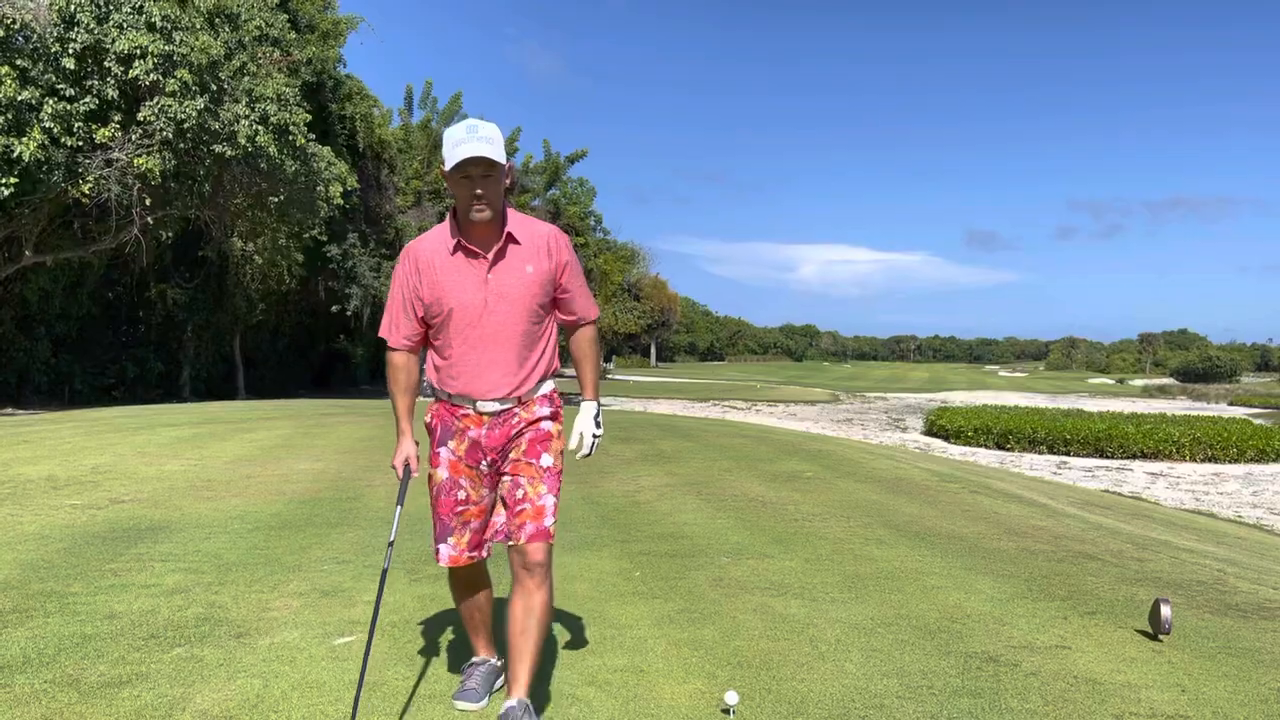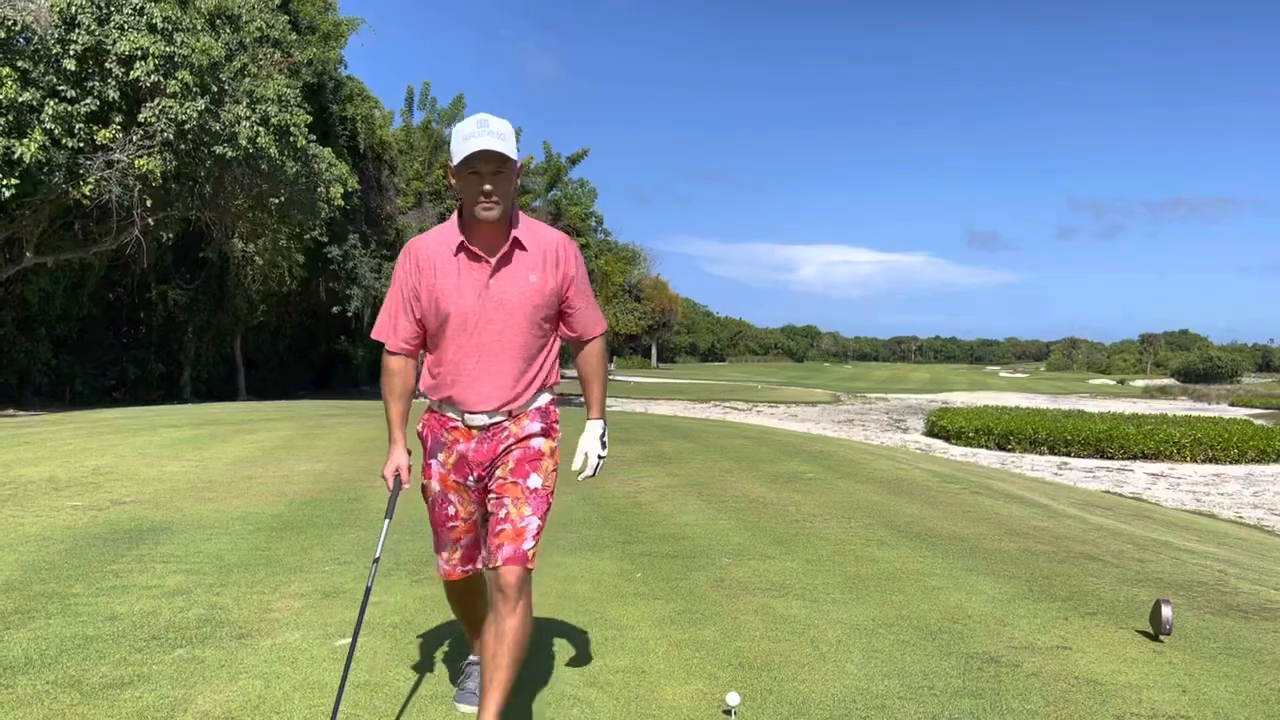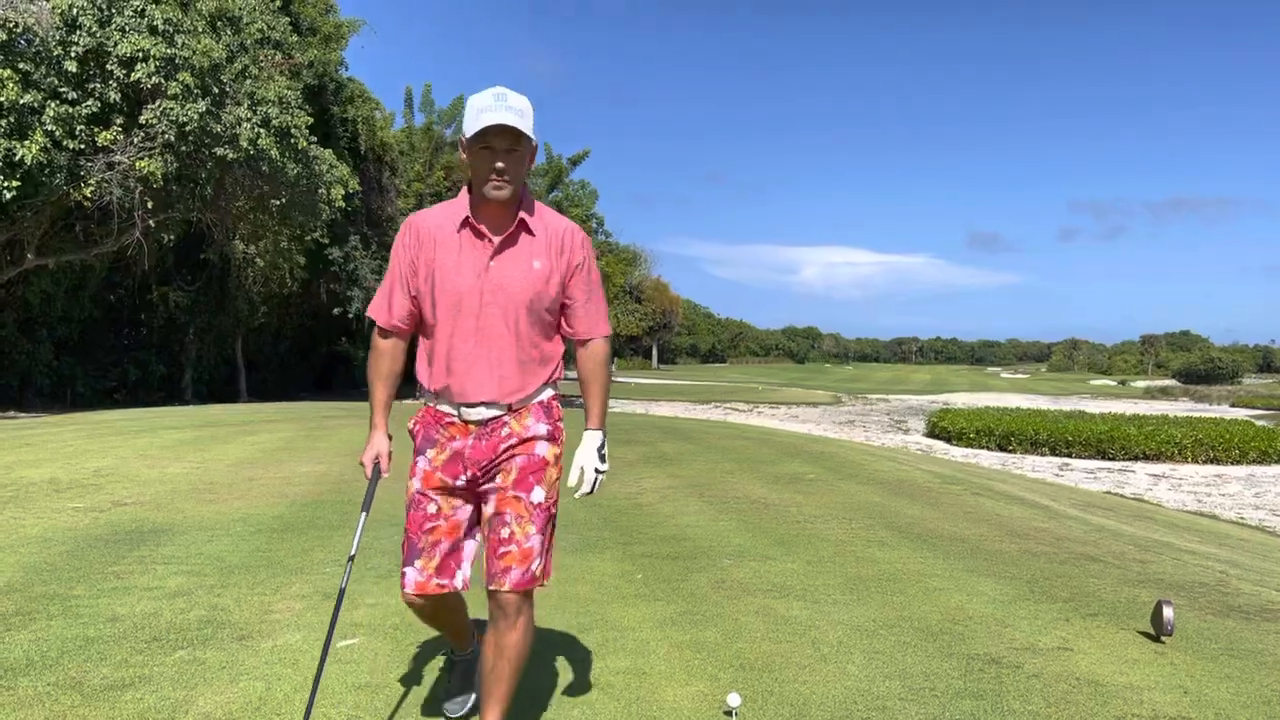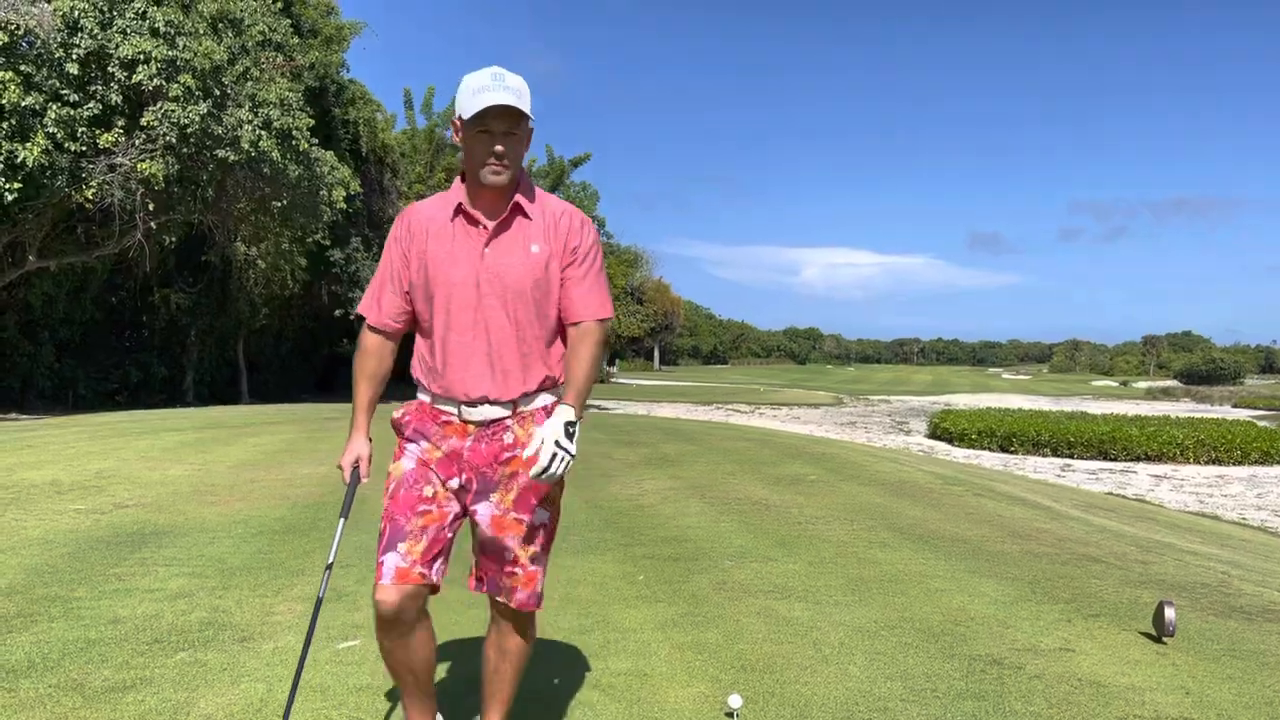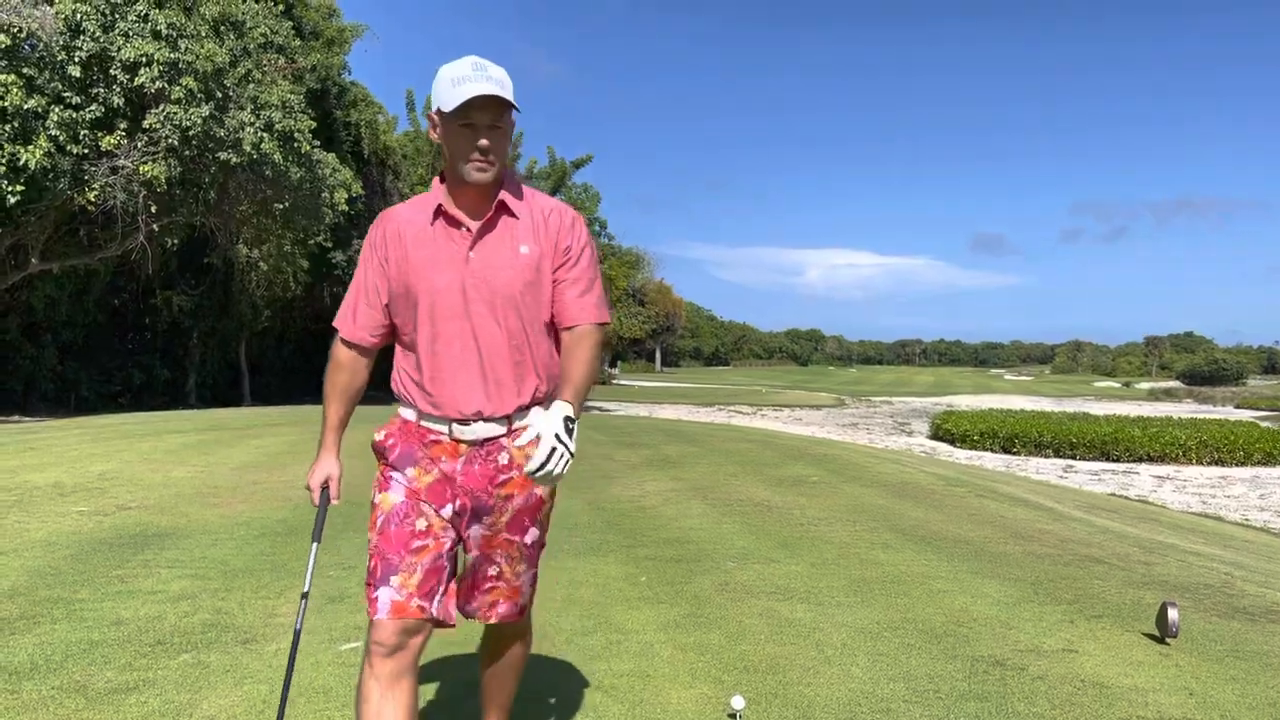
dt=0.2s
person 1, frame 1
left shoulder: (549, 243)
right shoulder: (420, 256)
left elbow: (582, 323)
right elbow: (402, 349)
left wrist: (590, 404)
right wrist: (405, 434)
left hip: (530, 419)
right hip: (458, 424)
left knee: (532, 553)
right knee: (462, 556)
right ankle: (484, 658)
person 1, frame 2
left shoulder: (556, 250)
right shoulder: (421, 255)
left elbow: (589, 337)
right elbow: (399, 351)
left wrist: (596, 422)
right wrist: (397, 441)
left hip: (525, 432)
right hip: (449, 435)
left knee: (511, 573)
right knee: (460, 569)
right ankle: (481, 654)
person 1, frame 3
left shoulder: (566, 240)
right shoulder: (422, 232)
left elbow: (593, 339)
right elbow: (390, 332)
left wrist: (595, 434)
right wrist: (378, 427)
left hip: (525, 433)
right hip: (443, 431)
left knee: (512, 589)
right knee: (423, 588)
right ankle: (464, 645)
person 1, frame 4
left shoulder: (568, 226)
right shoulder: (416, 224)
left elbow: (588, 327)
right elbow: (381, 331)
left wrist: (566, 414)
right wrist: (359, 429)
left hip: (525, 437)
right hip: (434, 430)
left knee: (513, 601)
right knee: (396, 596)
person 1, frame 5
left shoulder: (557, 225)
right shoulder: (394, 229)
left elbow: (586, 332)
right elbow: (354, 344)
left wrist: (562, 411)
right wrist: (329, 448)
left hip: (516, 455)
right hip: (420, 449)
left knee: (505, 618)
right knee: (392, 635)
